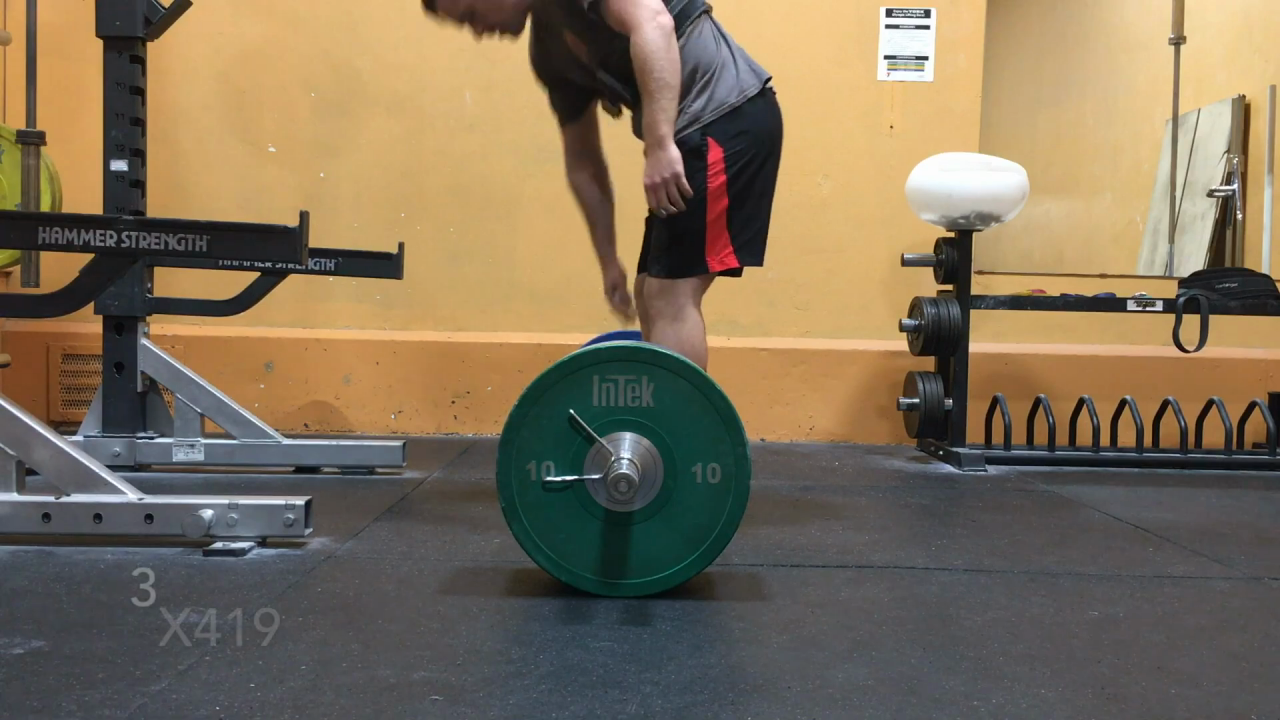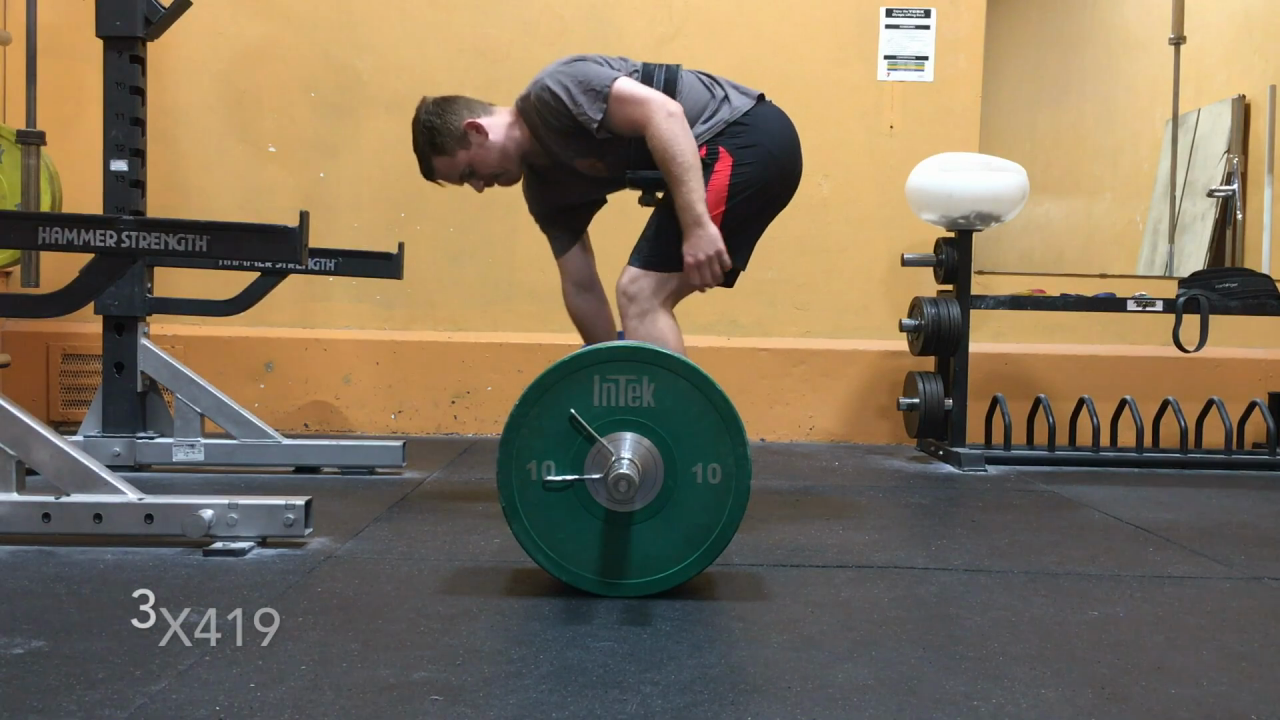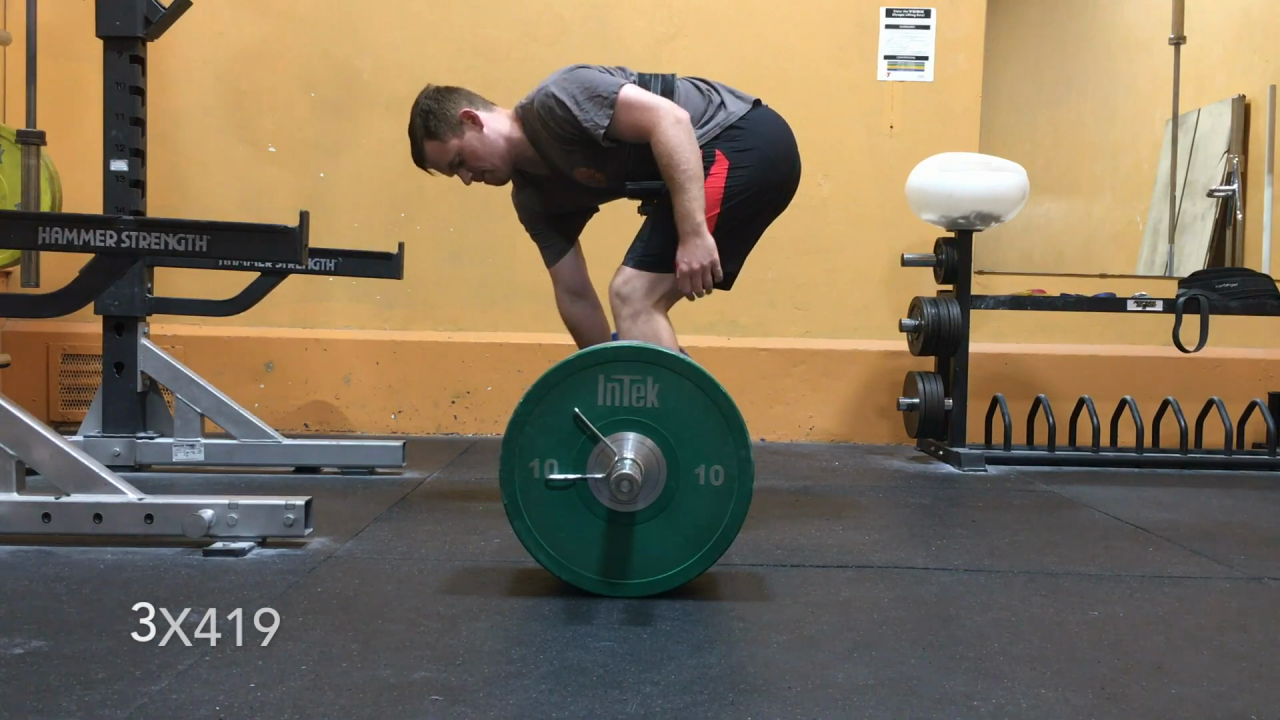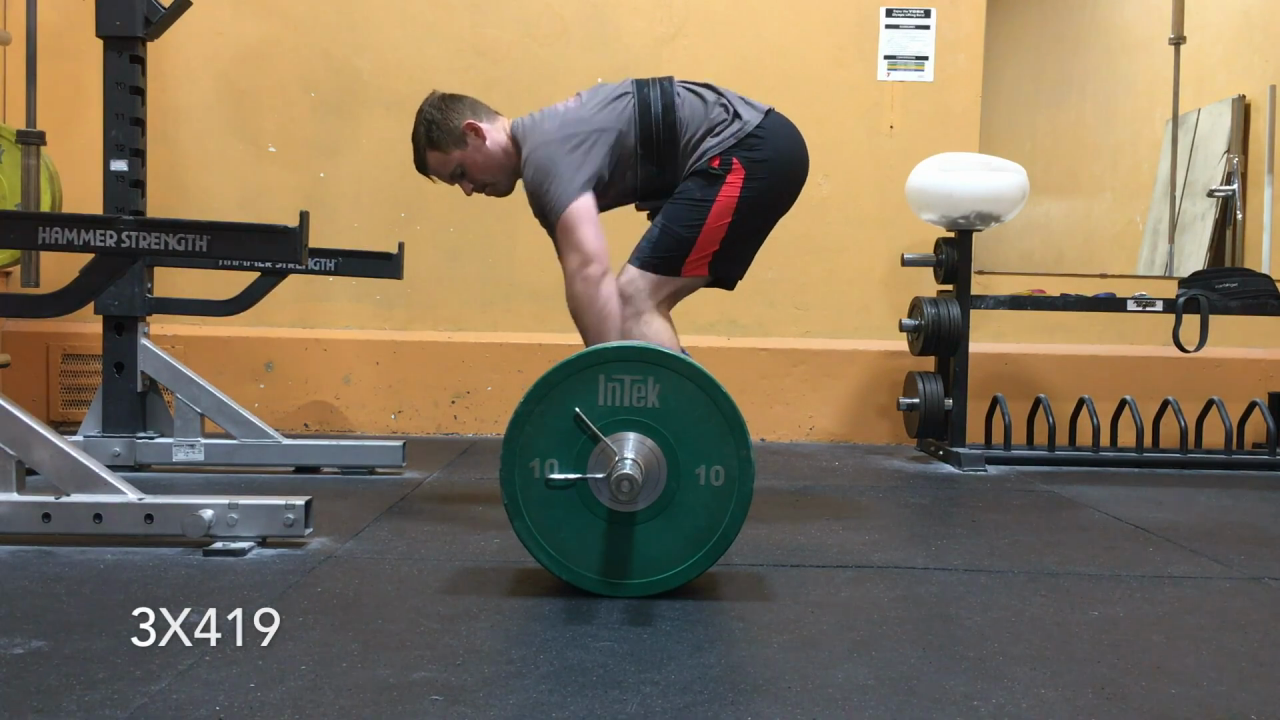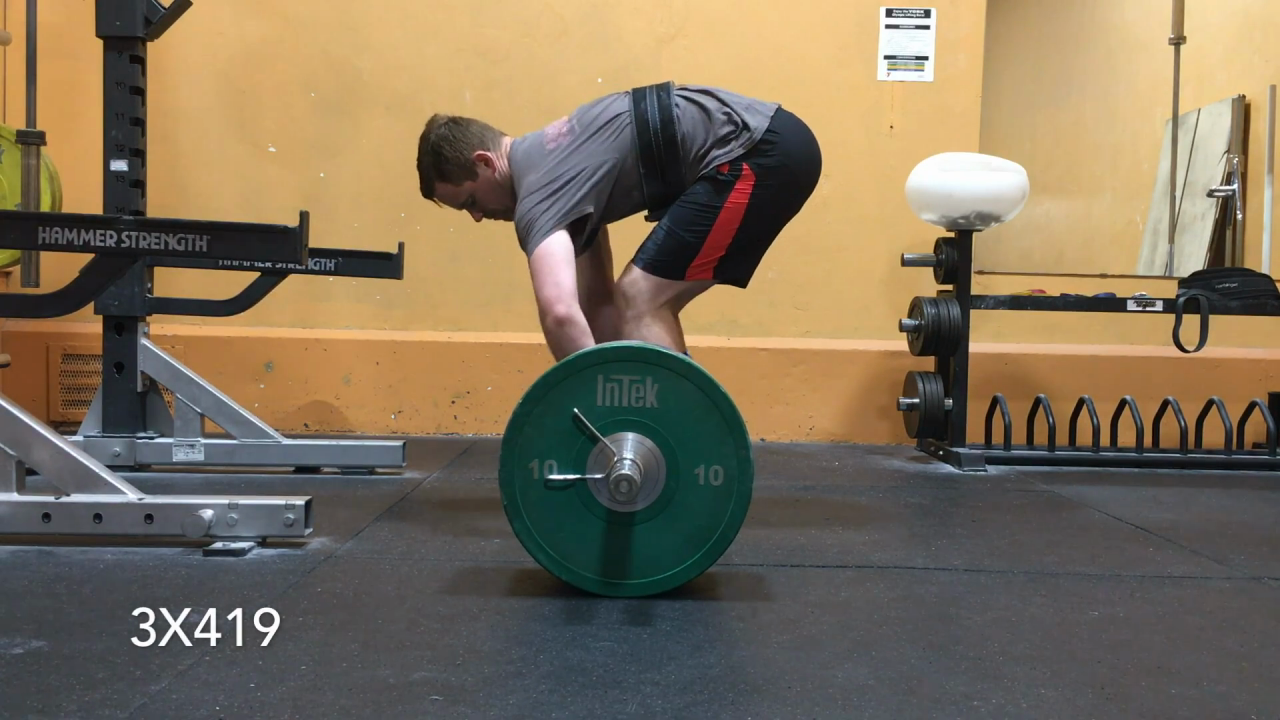
dt=0.5s
person 1, frame 1
right shoulder: (547, 47)
right elbow: (581, 157)
left wrist: (659, 146)
right wrist: (608, 261)
left hip: (727, 117)
right hip: (716, 123)
left knee: (668, 299)
right knee: (657, 299)
person 1, frame 2
left shoulder: (552, 94)
right shoulder: (547, 182)
left elbow: (662, 112)
right elbow: (581, 287)
left wrist: (695, 226)
left hip: (747, 136)
left knee: (640, 294)
right knee: (646, 299)
person 1, frame 3
left shoulder: (554, 102)
right shoulder: (534, 193)
left elbow: (669, 119)
right elbow: (574, 294)
left wrist: (693, 235)
left hip: (746, 142)
left knee: (633, 295)
right knee: (640, 300)
person 1, frame 4
left shoulder: (545, 153)
right shoulder: (551, 179)
left elbow: (590, 270)
right elbow: (585, 279)
left hip: (754, 149)
right hip: (760, 150)
left knee: (636, 297)
right knee: (644, 300)
person 1, frame 5
left shoulder: (540, 188)
right shoulder: (557, 169)
left elbow: (559, 311)
right elbow: (597, 300)
left hip: (763, 152)
right hip: (772, 146)
left knee: (641, 300)
right knee: (650, 302)
